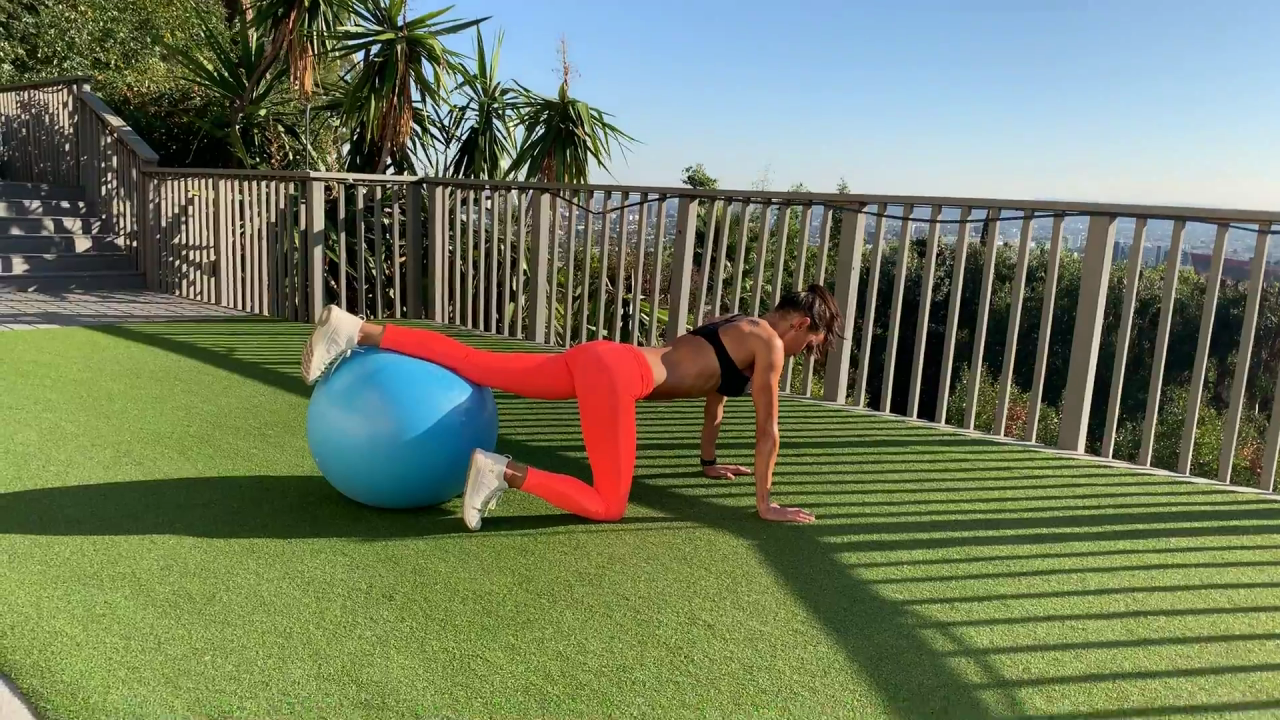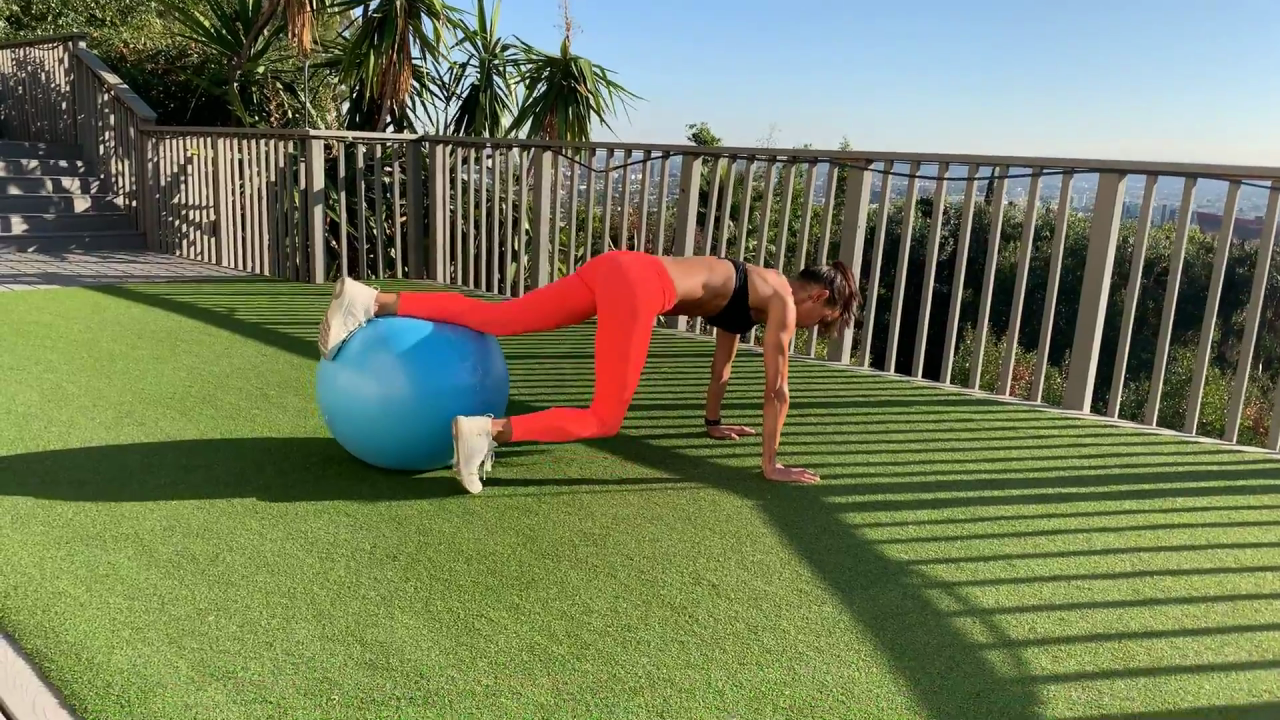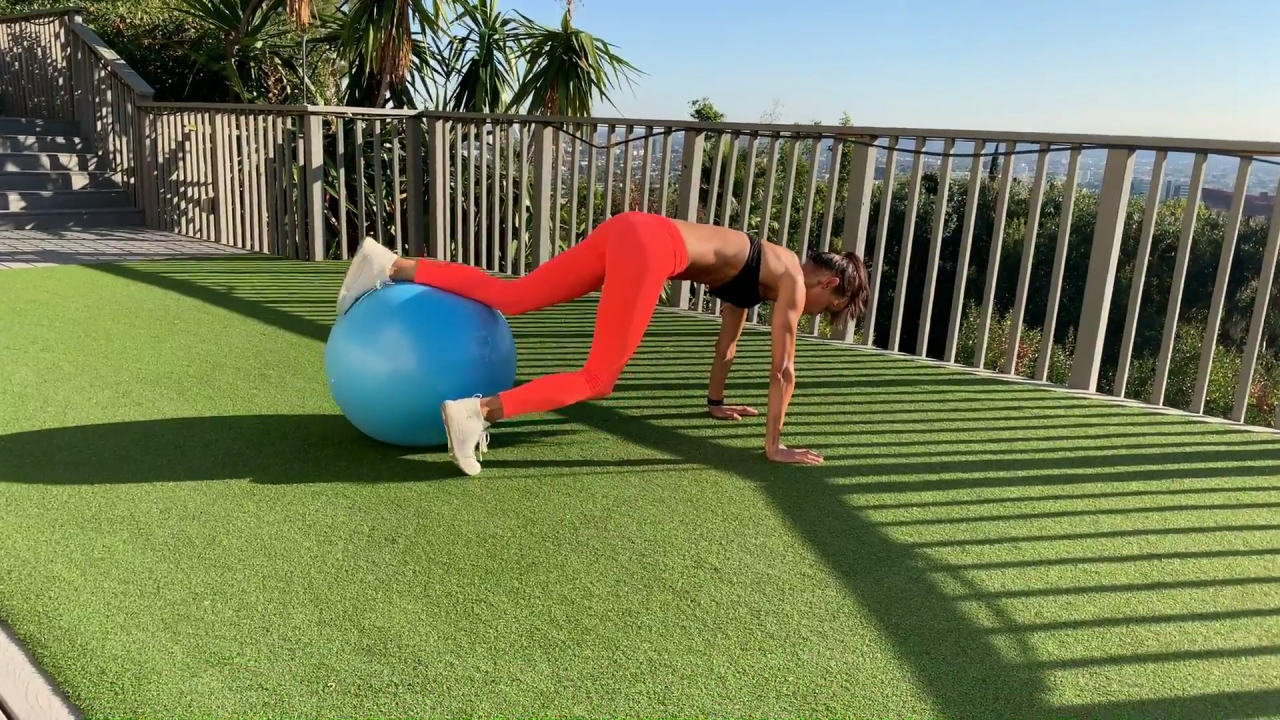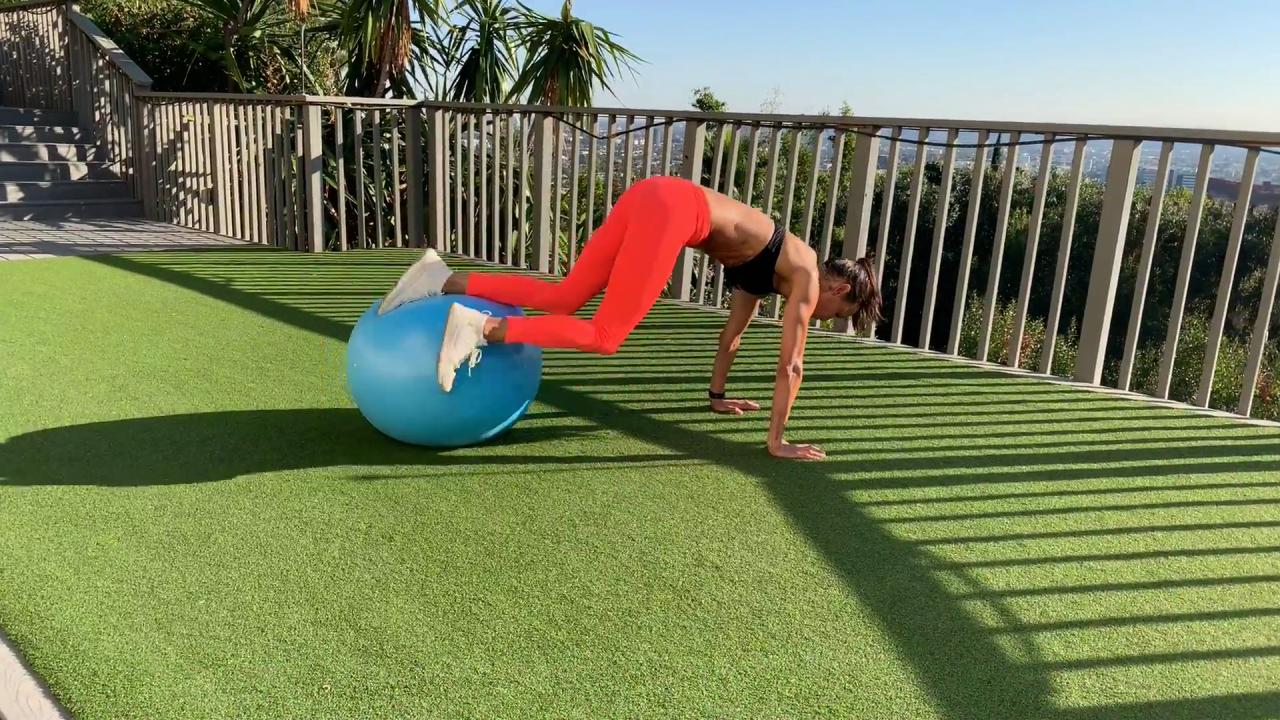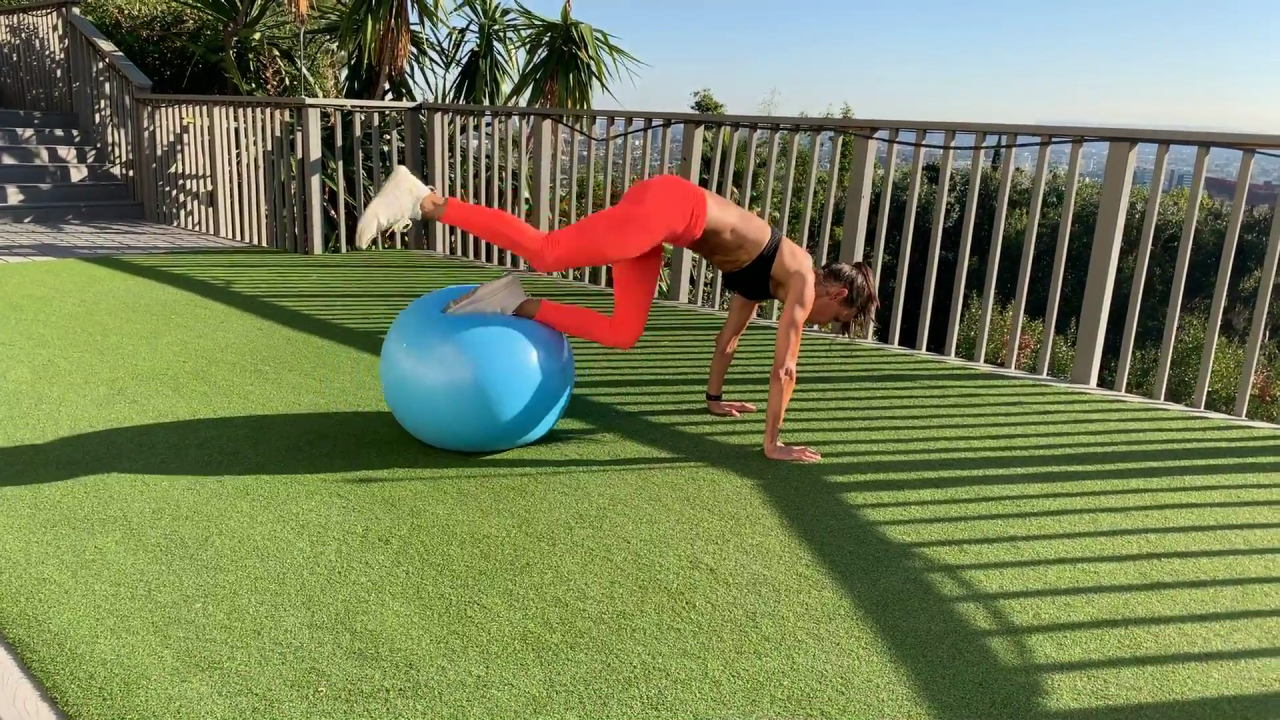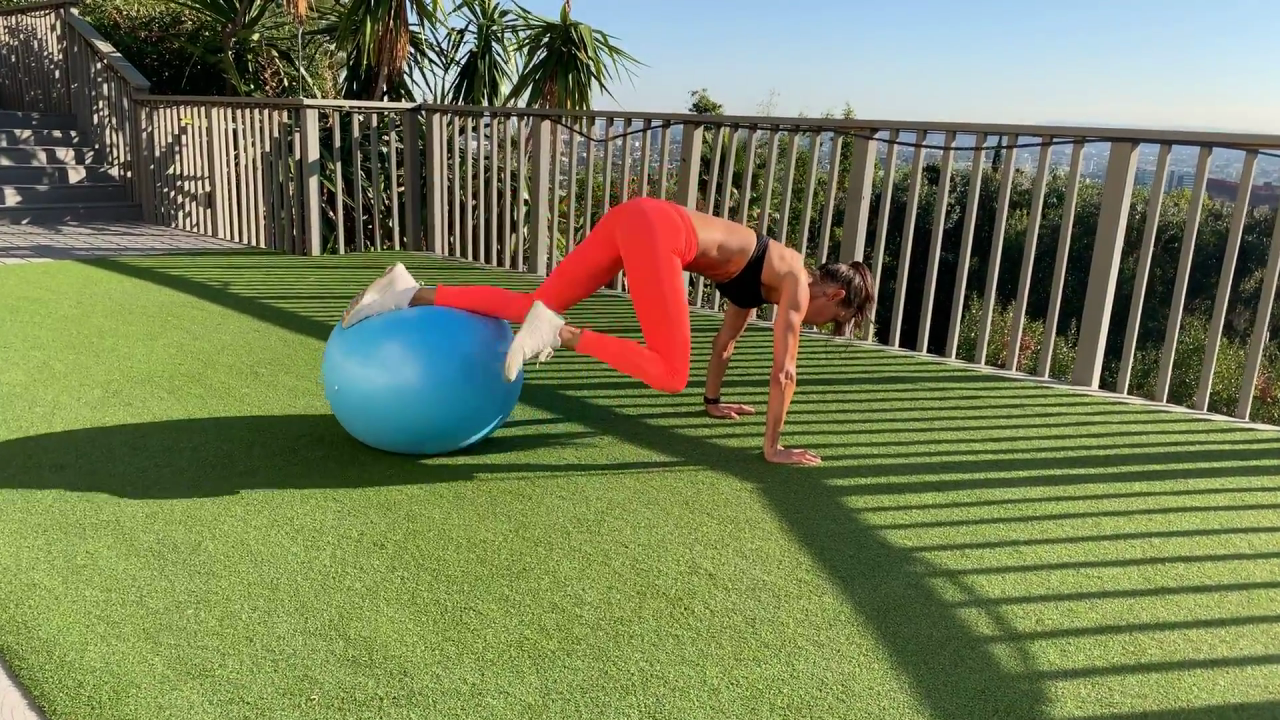
dt=0.5s
person 1, frame 1
left shoulder: (738, 329)
right shoulder: (769, 342)
left elbow: (714, 397)
right elbow: (767, 429)
left wrist: (709, 462)
right wrist: (765, 503)
left hip: (596, 359)
right hip: (616, 377)
left knee: (472, 364)
right knee: (609, 508)
left ankle: (353, 329)
right ankle: (504, 473)
person 1, frame 2
left shoulder: (750, 293)
right shoulder: (783, 300)
left elbow: (723, 358)
right elbow: (776, 389)
left wrist: (713, 422)
right wrist: (770, 464)
left hip: (615, 269)
right hip: (635, 285)
left knee: (491, 317)
right knee: (603, 420)
left ankle: (368, 301)
right ankle: (489, 430)
person 1, frame 3
left shoulder: (758, 271)
right shoulder: (791, 279)
left elbow: (728, 336)
right elbow: (783, 370)
left wrist: (715, 402)
right wrist: (774, 445)
left hip: (626, 232)
right hip: (647, 247)
left knee: (505, 296)
right knee: (596, 379)
left ankle: (389, 265)
right ankle: (479, 412)
person 1, frame 4
left shoulder: (769, 272)
right shoulder: (808, 276)
left elbow: (733, 331)
right elbow: (791, 364)
left wrist: (716, 396)
right wrist: (777, 440)
left hip: (651, 197)
right hip: (669, 207)
left knee: (567, 297)
right knee: (603, 336)
left ankle: (443, 279)
right ankle: (479, 327)
person 1, frame 5
left shoulder: (767, 277)
right shoulder: (804, 280)
left elbow: (729, 334)
right elbow: (784, 368)
left wrist: (714, 398)
right wrist: (773, 442)
left hip: (657, 208)
right hip: (666, 203)
left knee: (623, 334)
right knee: (543, 253)
left ankle: (518, 306)
right ankle: (419, 196)
person 1, frame 6
left shoulder: (762, 281)
right shoulder: (796, 283)
left elbow: (725, 338)
right elbow: (783, 371)
left wrist: (712, 401)
right wrist: (773, 445)
left hip: (633, 217)
right hip: (654, 230)
left knee: (530, 309)
right knee: (670, 376)
left ankle: (408, 292)
right ankle: (564, 334)
